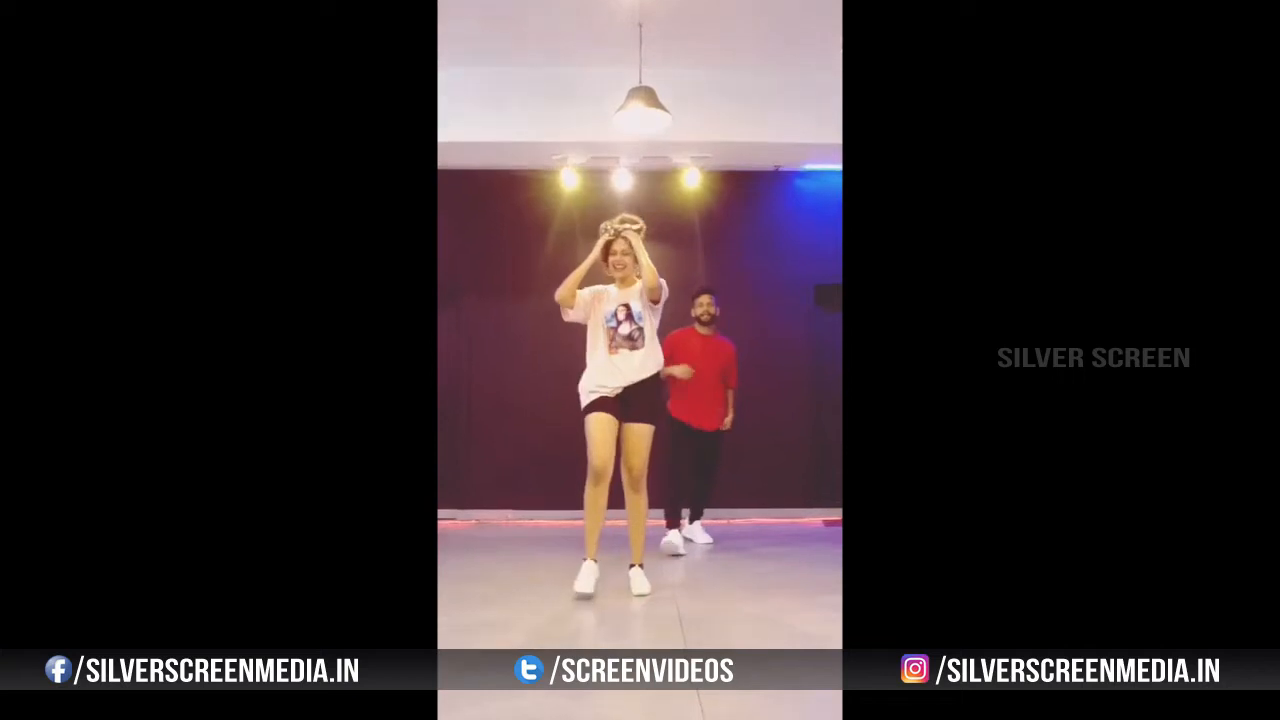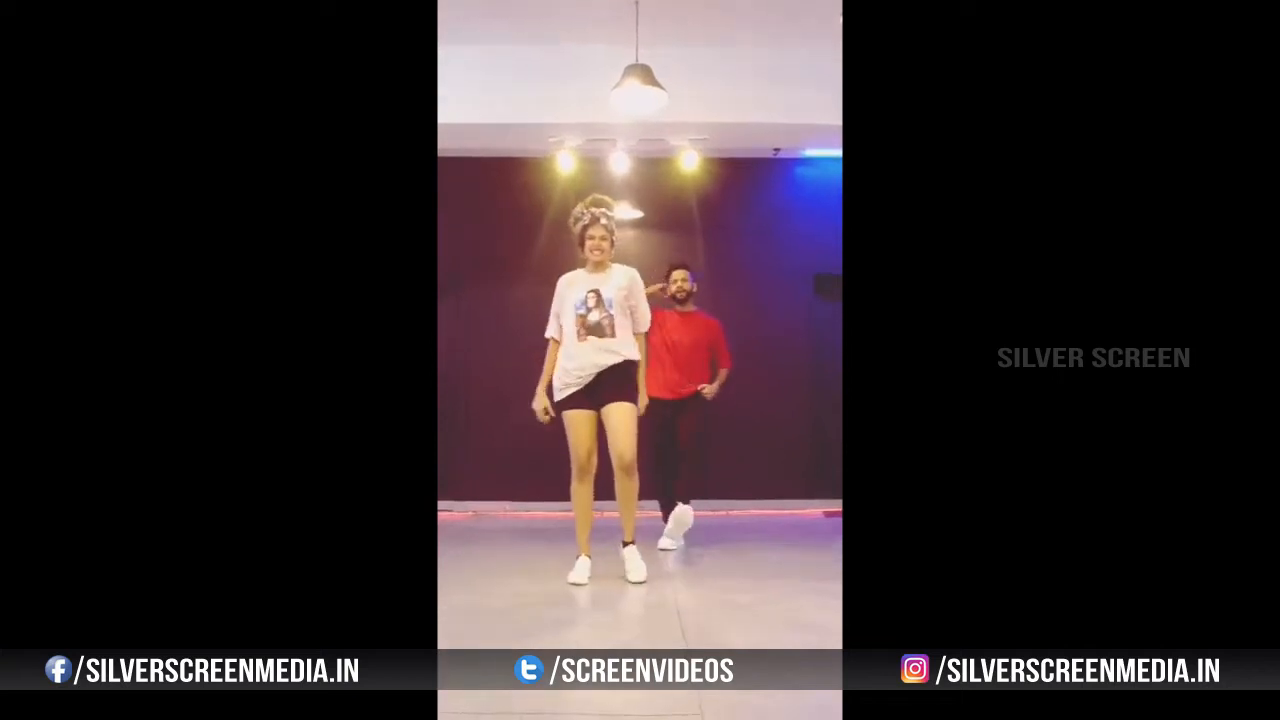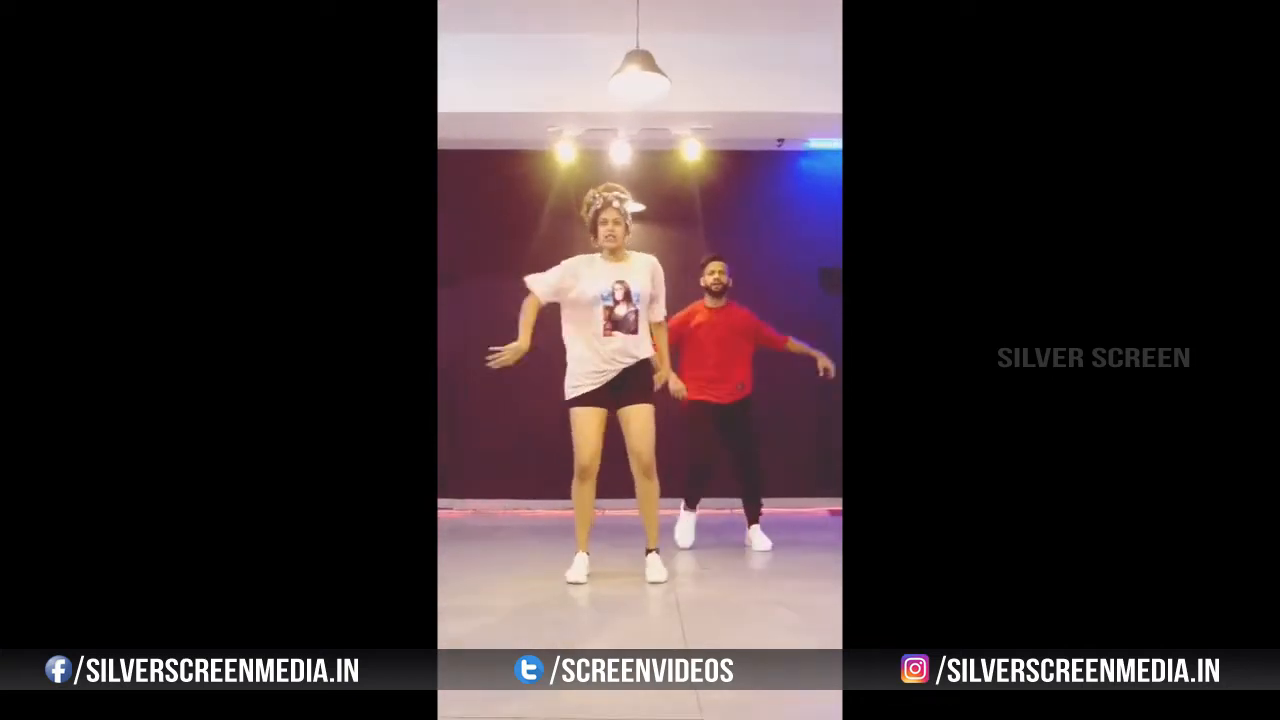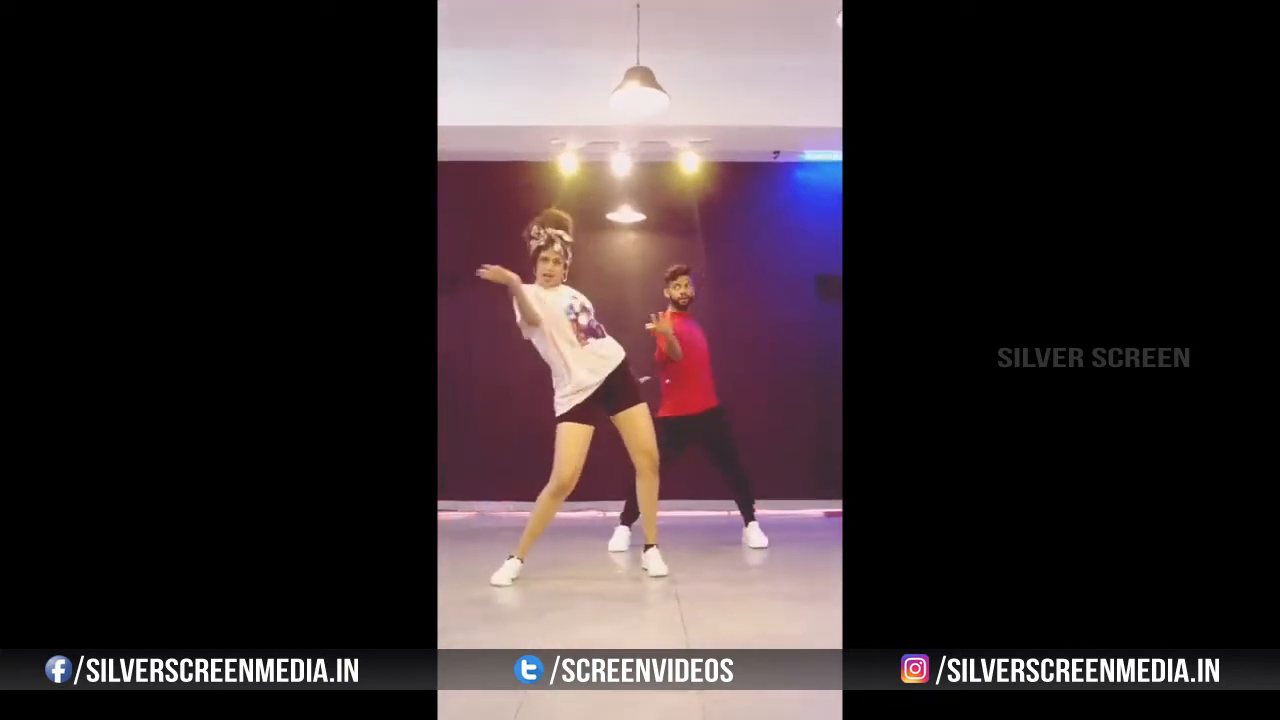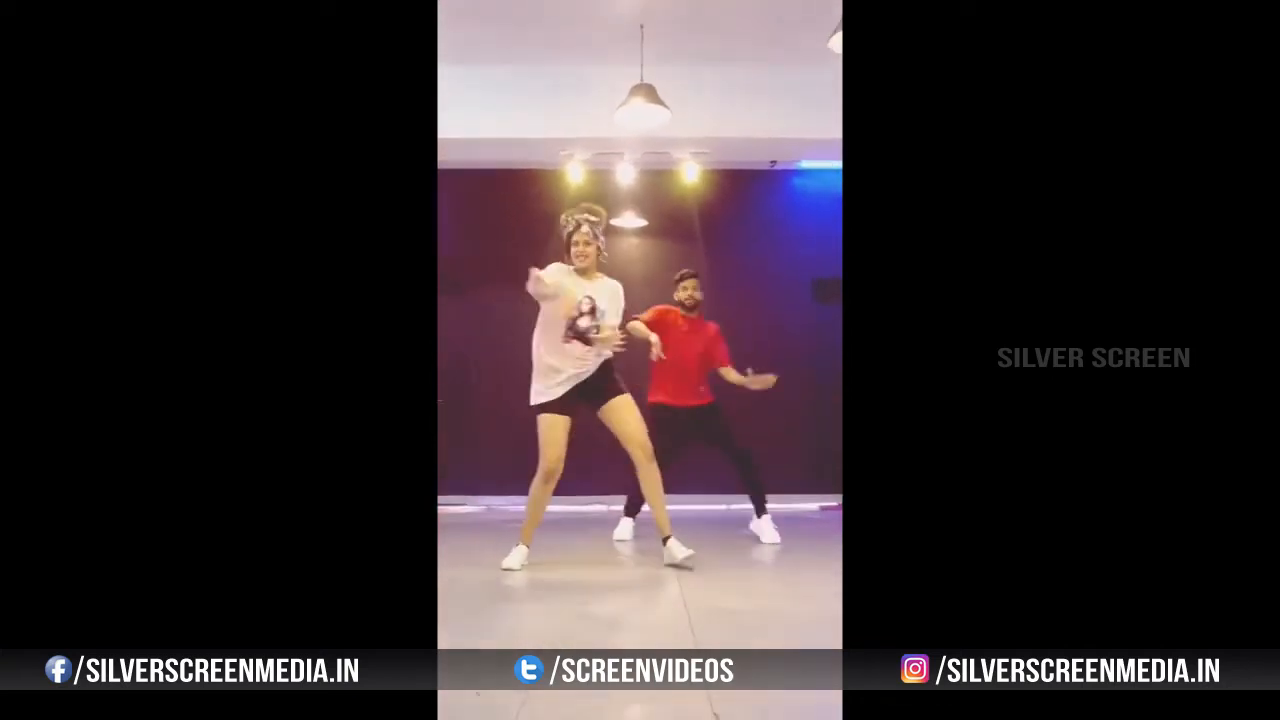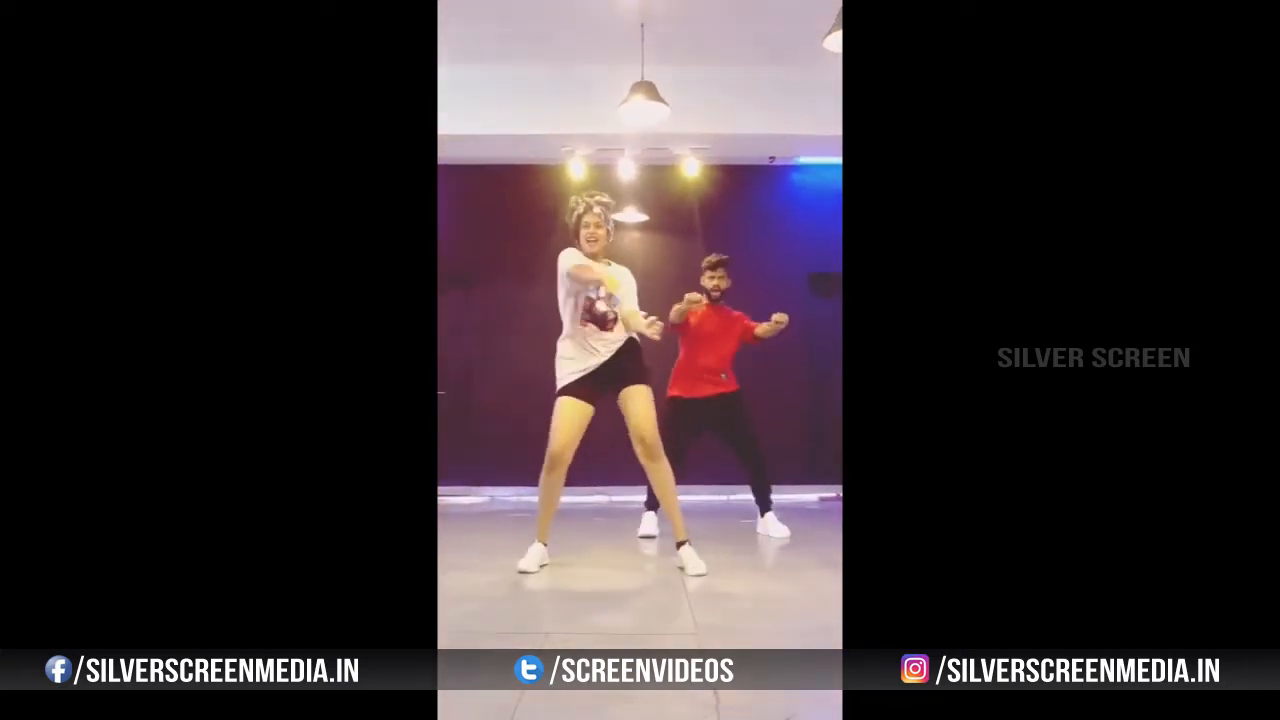
dt=0.7s
person 1, frame 1
left shoulder: (649, 293)
right shoulder: (596, 296)
left elbow: (653, 286)
right elbow: (561, 297)
left wrist: (640, 246)
right wrist: (593, 255)
left hip: (642, 387)
right hip: (601, 388)
left knee: (635, 476)
right knee: (599, 468)
left ankle: (636, 565)
right ankle: (590, 560)
person 1, frame 2
left shoulder: (629, 279)
right shoulder: (567, 282)
left elbow: (638, 337)
right elbow: (555, 338)
left wrist: (642, 388)
right wrist: (541, 388)
left hip: (616, 372)
right hip: (574, 378)
left knee: (625, 460)
right knee: (583, 468)
left ankle: (630, 543)
right ankle: (583, 555)
person 1, frame 3
left shoulder: (648, 265)
right shoulder: (578, 267)
left elbow: (657, 320)
right elbow: (534, 291)
left wrist: (664, 363)
right wrist: (523, 341)
left hip: (633, 370)
right hip: (587, 375)
left knee: (644, 461)
right knee: (585, 465)
left ankle: (653, 552)
right ankle: (582, 553)
person 1, frame 4
left shoulder: (573, 294)
right shoulder: (532, 293)
right elbow: (530, 318)
left wrist: (625, 369)
right wrist: (514, 286)
left hip: (616, 375)
right hip: (578, 391)
left knee: (649, 459)
right knee: (563, 480)
left ankle: (650, 548)
right ankle: (517, 557)
person 1, frame 5
left shoulder: (612, 289)
right shoulder: (557, 273)
left elbow: (609, 338)
right elbow: (536, 286)
left wrist: (608, 336)
right wrist: (564, 296)
left hip: (598, 374)
right hip: (555, 382)
left knee: (643, 448)
right knee: (550, 467)
left ankle: (669, 540)
right ankle: (523, 544)
person 1, frame 6
left shoulder: (624, 275)
right shoulder: (569, 258)
left elbow: (629, 320)
right elbow: (581, 270)
left wrist: (645, 325)
right wrist: (607, 278)
left hip: (625, 360)
right hip: (580, 367)
left knee: (649, 444)
right knee: (558, 453)
left ankle: (682, 543)
right ankle: (540, 543)
person 2, frame 1
left shoulder: (727, 347)
right shoulder: (677, 339)
left elbow: (730, 383)
left wrist: (730, 411)
right wrist: (671, 371)
left hip: (713, 420)
right hip: (682, 419)
left knee: (706, 473)
right knee: (679, 472)
left ankle: (694, 523)
right ankle: (673, 530)
person 2, frame 2
left shoulder: (710, 325)
right shoulder: (655, 318)
left elbow: (724, 363)
left wrist: (715, 386)
right wrist: (649, 291)
left hip: (691, 398)
right hip: (658, 400)
left knee: (690, 449)
right knee: (663, 462)
left ankle: (684, 506)
right ankle: (670, 525)
person 2, frame 3
left shoulder: (744, 317)
right shoulder: (688, 317)
left elbow: (780, 341)
left wrist: (817, 354)
right wrist: (671, 377)
left hip: (736, 402)
right hip: (699, 401)
left knee: (748, 465)
right knee: (702, 459)
left ankle: (753, 528)
right ankle: (689, 511)
person 2, frame 4
left shoulder: (691, 322)
right shoulder: (668, 323)
right elbow: (675, 356)
right wrist: (667, 335)
left hip: (709, 409)
right hip: (676, 414)
left knee: (733, 467)
left ankle: (751, 525)
right ankle: (624, 527)
person 2, frame 5
left shoulder: (711, 331)
right shoulder: (663, 315)
left elbow: (723, 367)
right elbow: (633, 324)
left wrist: (748, 382)
right wrist: (651, 336)
left hip: (701, 405)
right hip: (665, 406)
left knee: (740, 456)
left ankle: (762, 517)
right ankle: (628, 518)
person 2, frame 6
left shoulder: (736, 318)
right shoulder: (690, 307)
left elbow: (759, 333)
right elbow: (676, 319)
left wrist: (777, 324)
right wrist: (688, 305)
left hip: (725, 396)
right hip: (686, 395)
left knee: (752, 453)
right knee: (671, 455)
left ankle: (766, 515)
right ankle: (650, 513)
